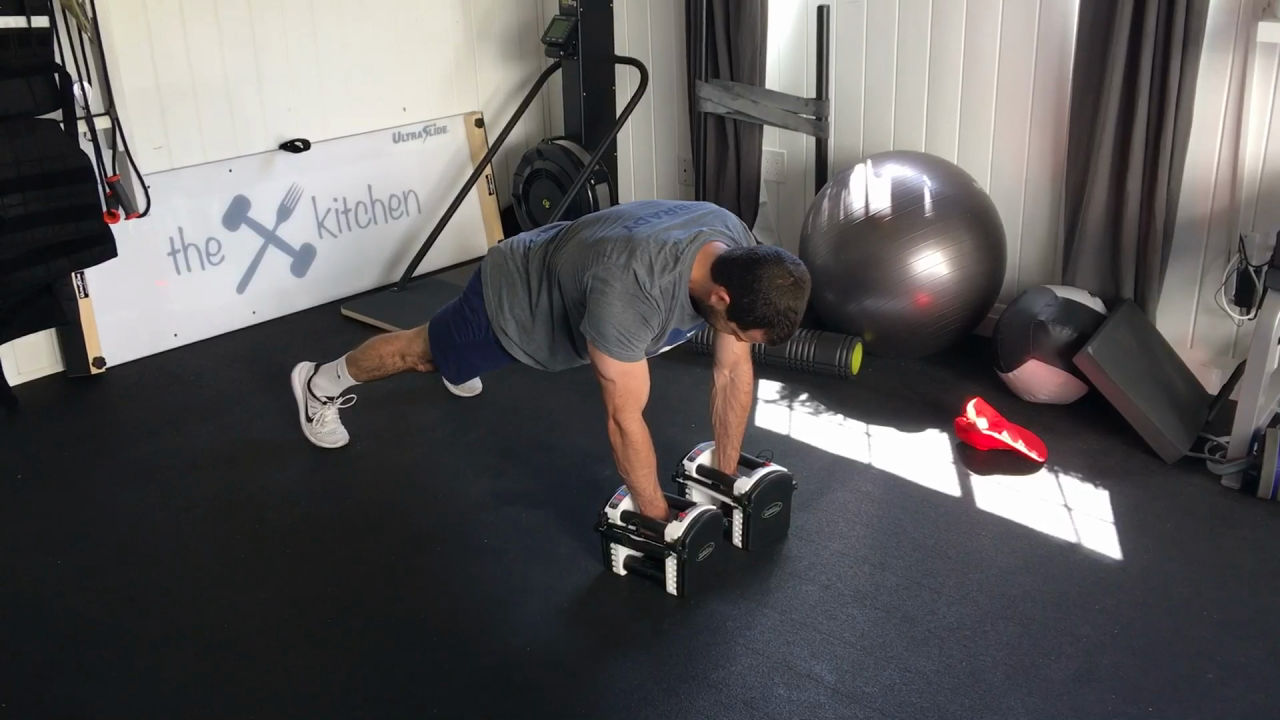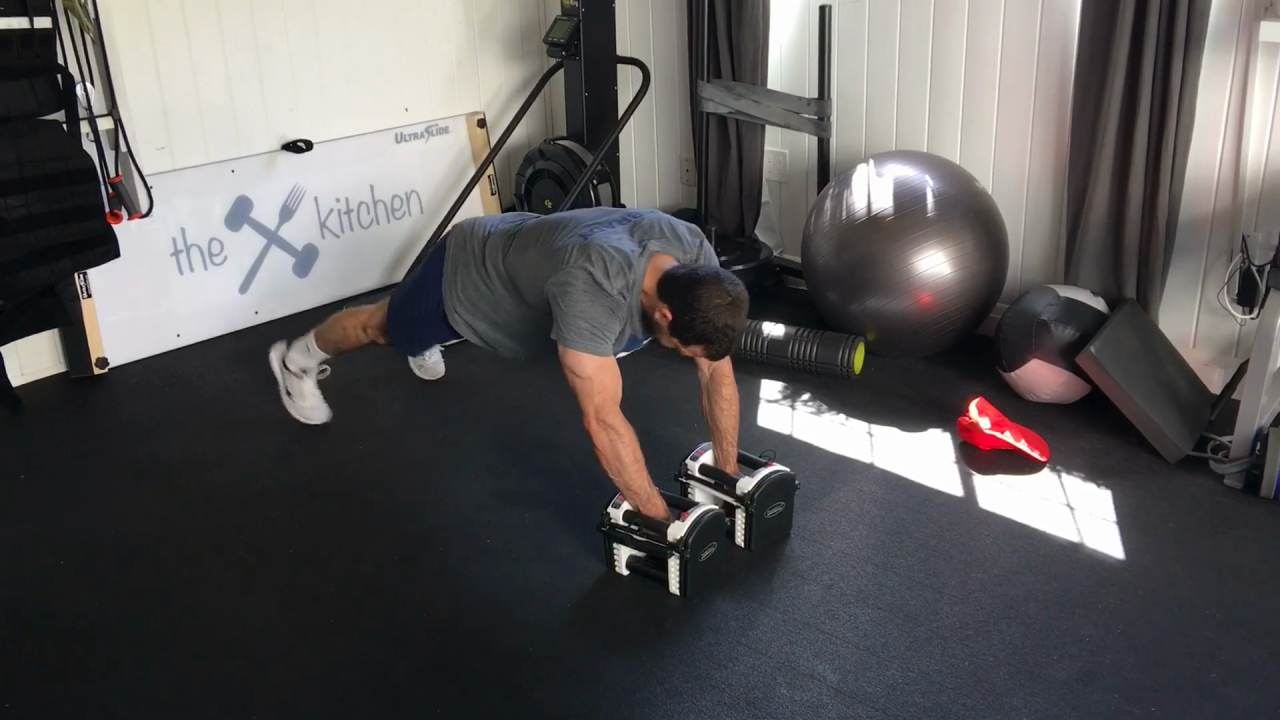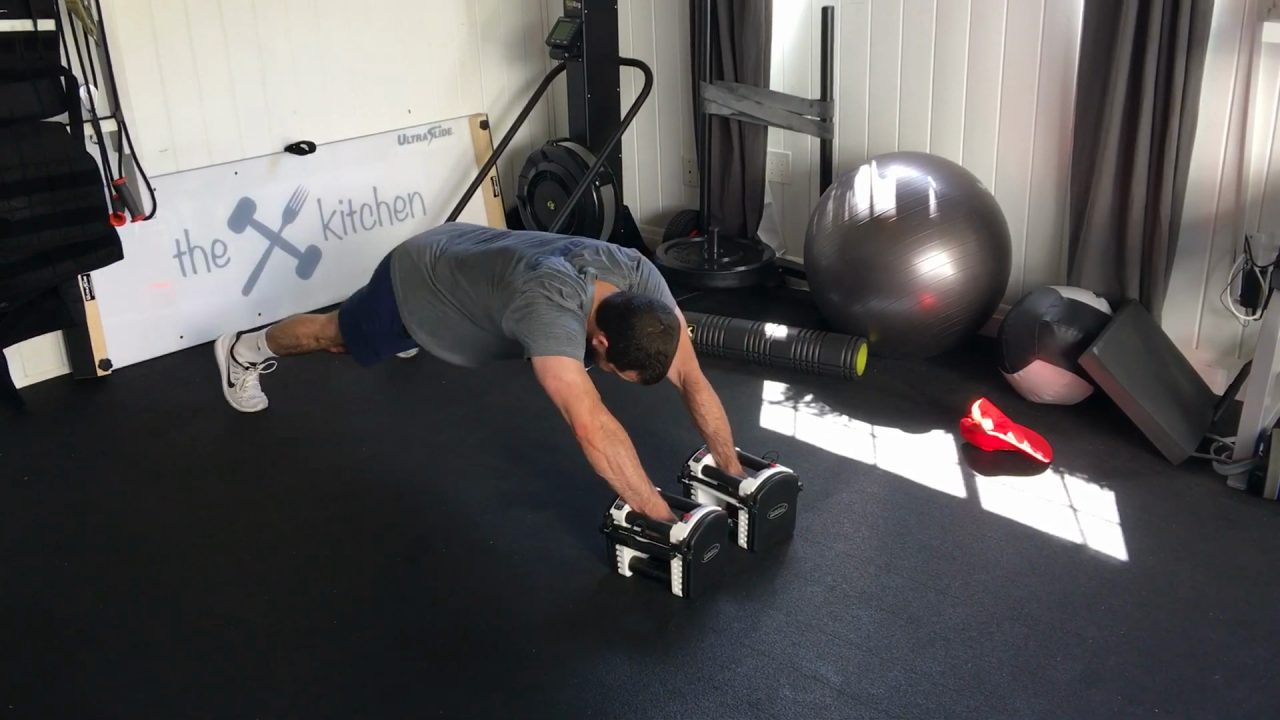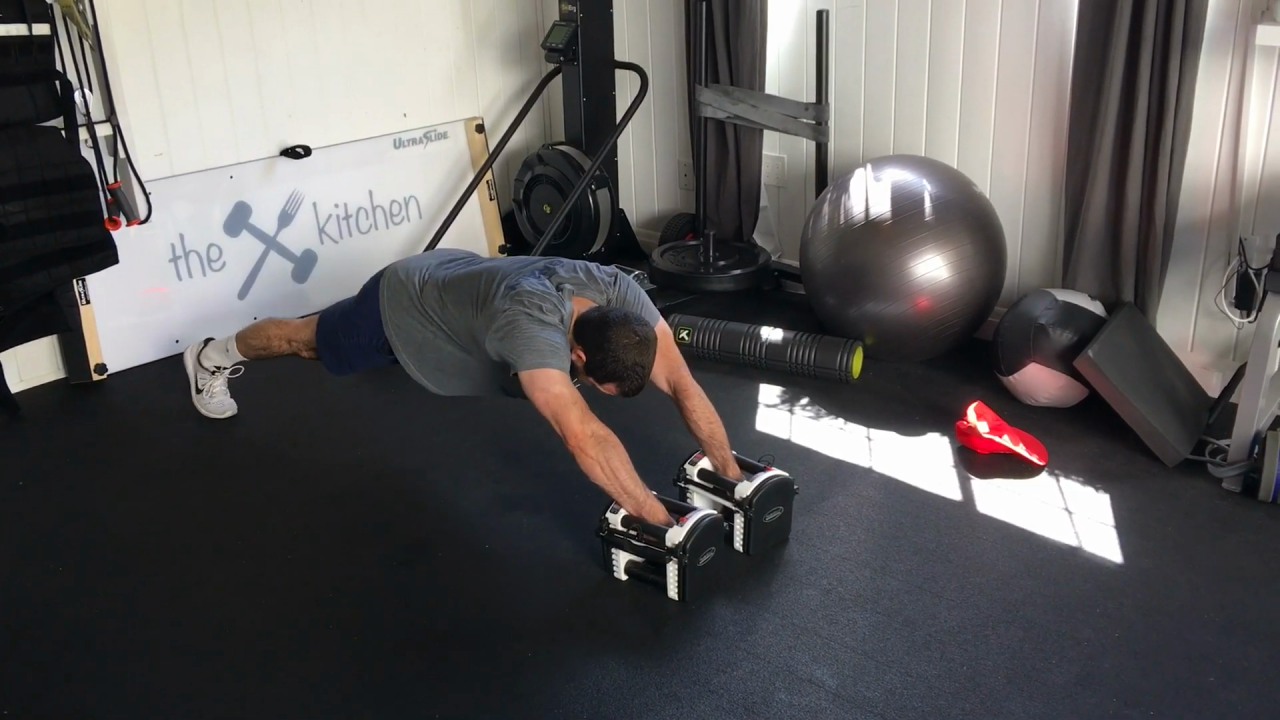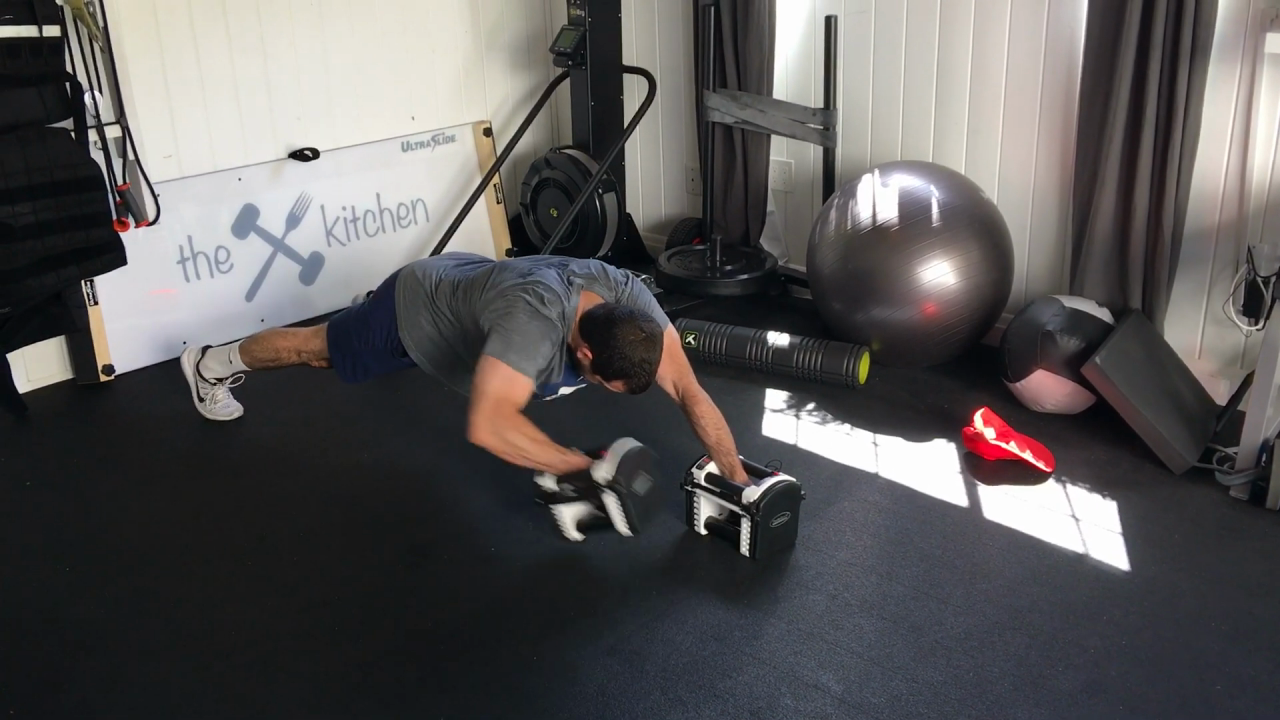
dt=1s
person 1, frame 1
left shoulder: (740, 253)
right shoulder: (630, 287)
left elbow: (733, 373)
right elbow: (624, 419)
left wrist: (725, 479)
right wrist: (659, 521)
left hip: (560, 279)
right hip: (512, 294)
right knee: (422, 350)
left ankle: (456, 367)
right ankle: (322, 384)
person 1, frame 2
left shoulder: (694, 255)
right shoulder: (592, 291)
left elbow: (716, 372)
right elbow: (602, 422)
left wrist: (729, 473)
right wrist: (659, 519)
left hip: (518, 249)
right hip: (469, 263)
right knee: (383, 324)
left ankle: (421, 343)
right ankle: (296, 360)
person 1, frame 3
left shoulder: (641, 278)
right shoulder: (550, 309)
left elbow: (692, 379)
right elbow: (591, 427)
left wrist: (734, 472)
right wrist: (663, 520)
left hip: (467, 256)
right hip: (416, 277)
right knee: (335, 335)
left ankle: (400, 336)
right ankle: (245, 351)
person 1, frame 4
left shoulder: (622, 295)
right shoulder: (533, 326)
left elbow: (683, 385)
right elbow: (583, 437)
left wrist: (732, 475)
right wrist: (661, 524)
left hip: (455, 277)
right hip: (403, 302)
right knee: (310, 340)
right ankle: (212, 357)
person 1, frame 5
left shoulder: (629, 298)
right shoulder: (534, 319)
left elbow: (689, 390)
right elbow: (485, 426)
left wrist: (740, 481)
right wrist: (581, 466)
left hip: (465, 288)
right hip: (416, 307)
right knee: (317, 349)
left ankle: (369, 307)
right ankle: (214, 362)
